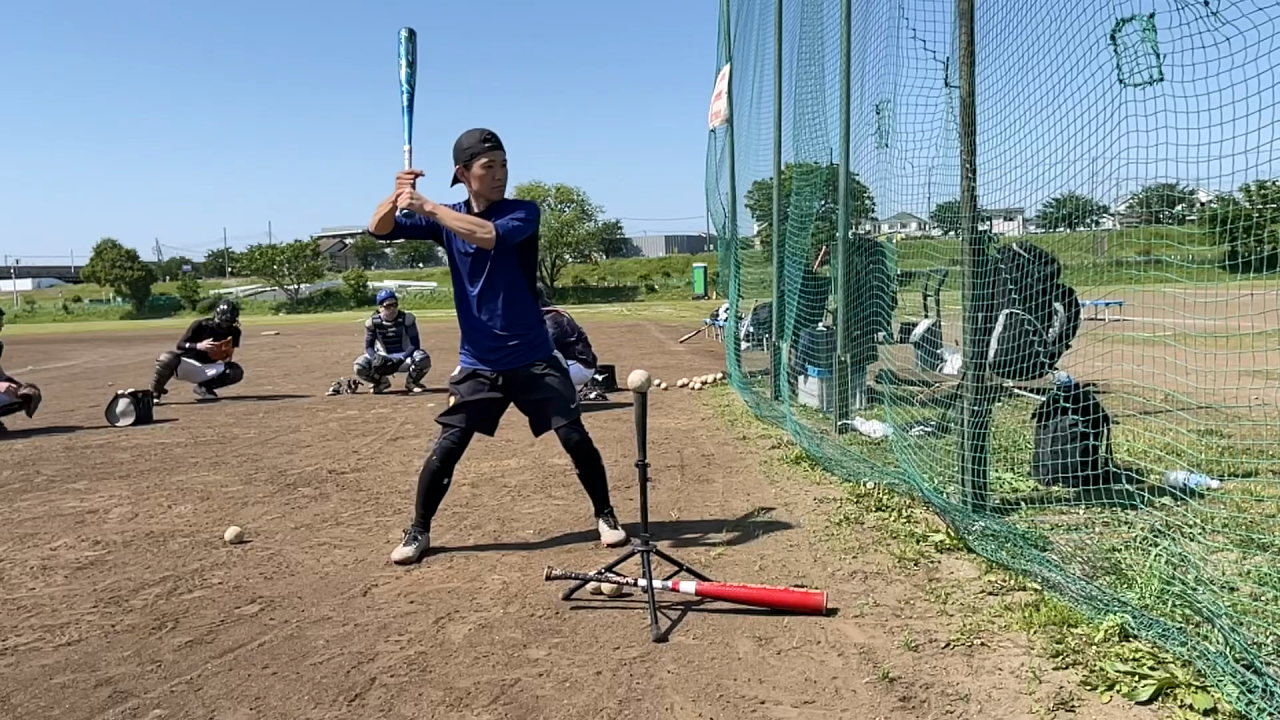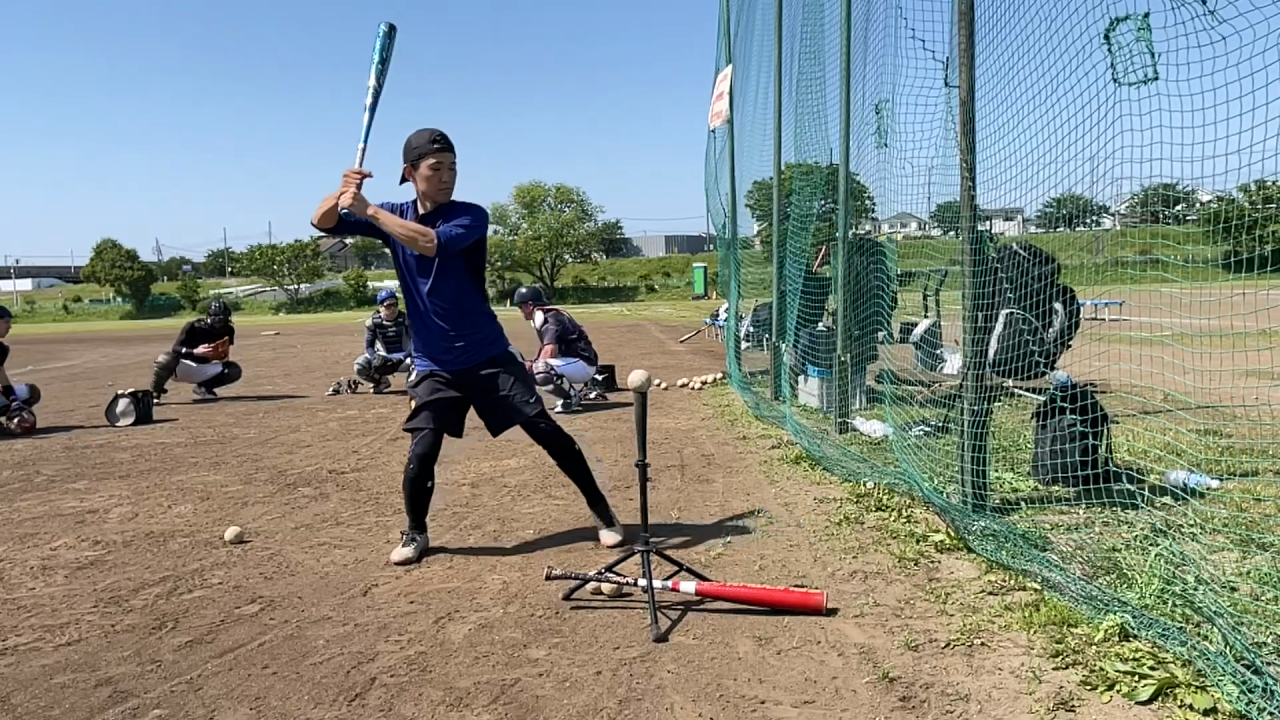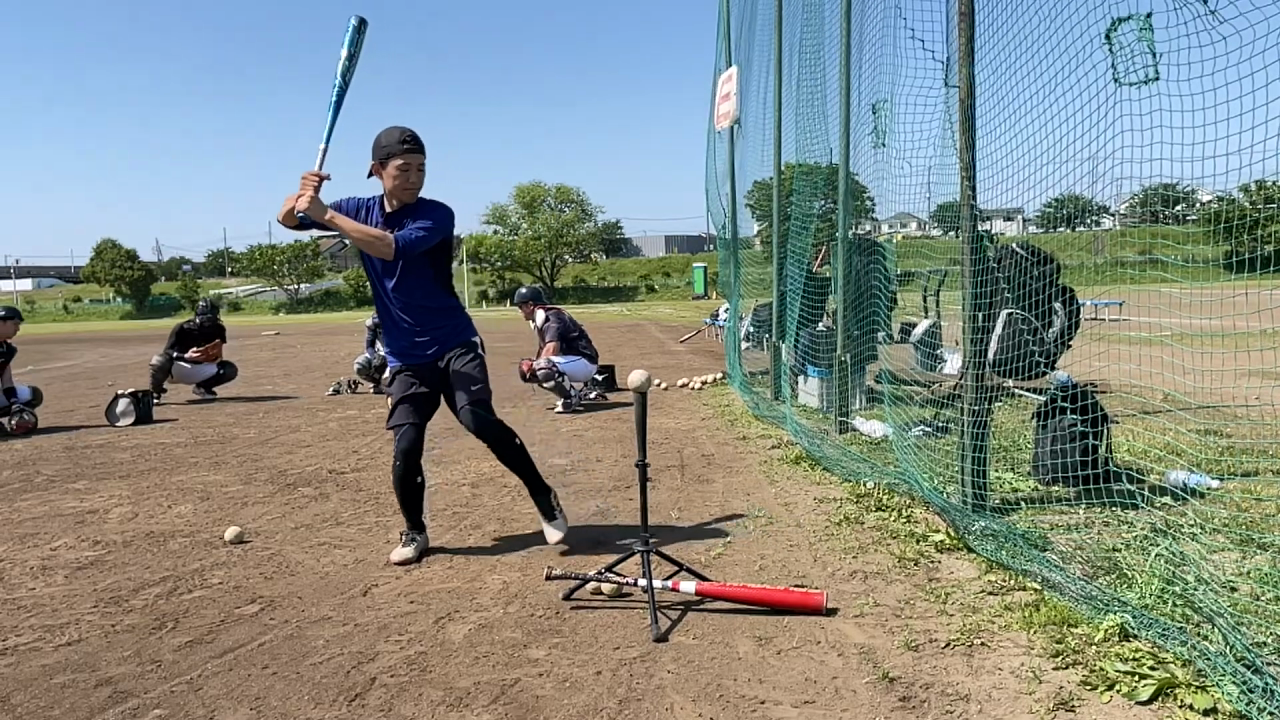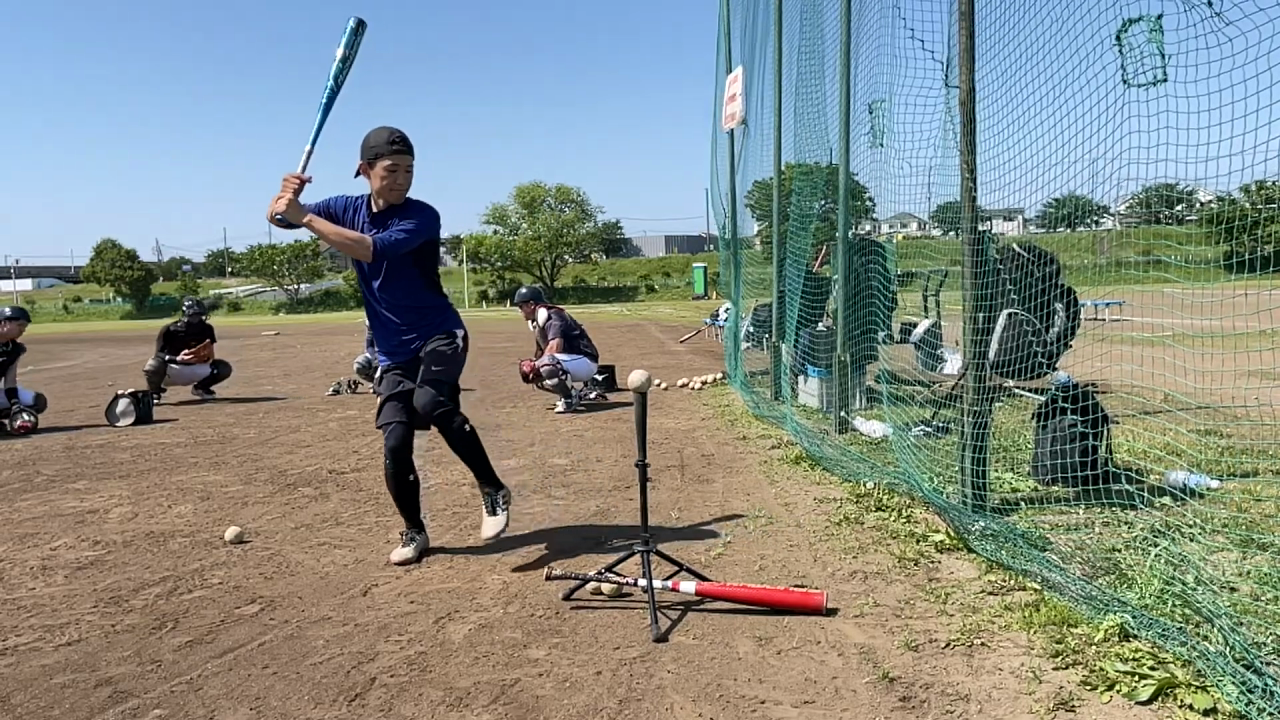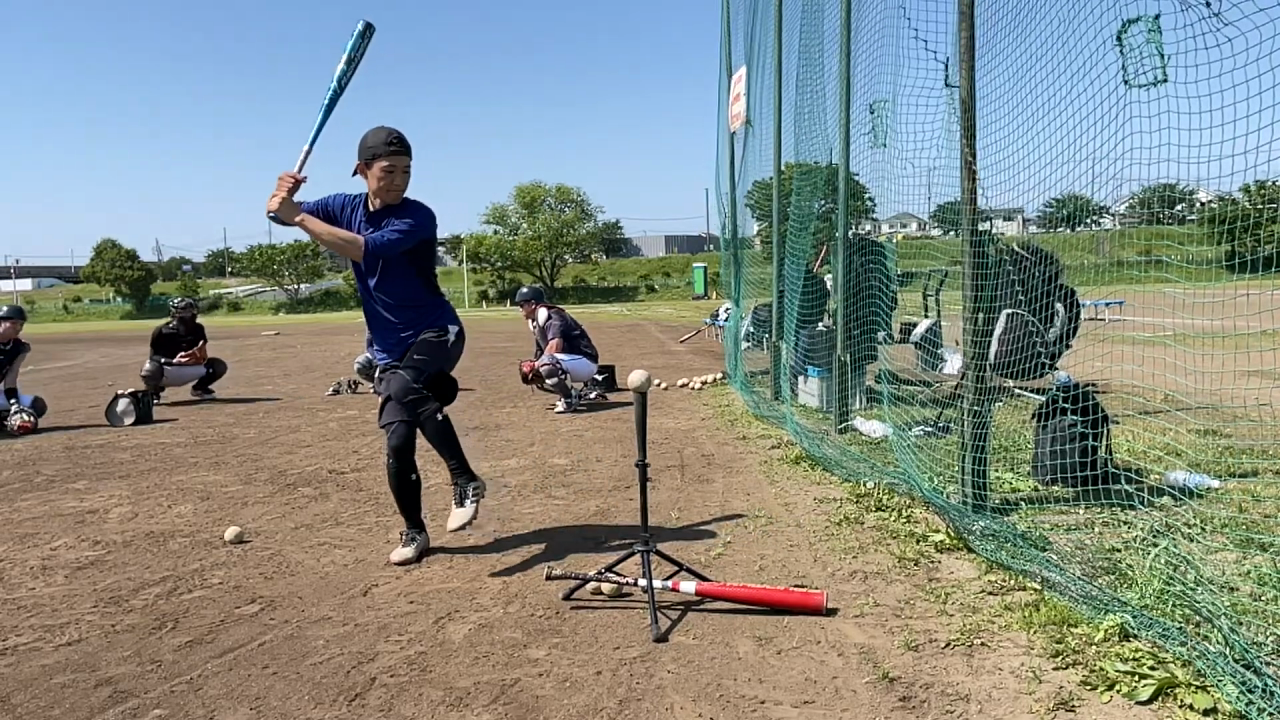
dt=1s
person 1, frame 1
left shoulder: (524, 212)
right shoulder: (446, 217)
left elbow: (488, 235)
right elbow: (380, 230)
left wrist: (427, 206)
right wrist: (397, 196)
left hip: (533, 359)
right hip: (477, 363)
left knee: (575, 439)
right knee: (446, 449)
left ankle: (604, 514)
right ankle: (418, 530)
person 1, frame 2
left shoulder: (471, 216)
right shoulder: (395, 216)
left elbow: (432, 243)
right elbow: (323, 222)
left wrist: (369, 209)
right wrist: (343, 191)
left hip: (489, 356)
right hip: (433, 365)
left knee: (545, 430)
right knee: (422, 452)
left ankle: (600, 509)
right ankle: (415, 532)
person 1, frame 3
left shoulder: (437, 215)
right shoulder: (360, 210)
left elbow: (391, 247)
right elbow: (288, 219)
left wrist: (327, 215)
right wrist: (304, 193)
left hip: (455, 344)
right hip: (405, 358)
left knee: (479, 420)
right knee: (406, 447)
left ankle: (543, 497)
right ankle: (414, 531)
person 1, frame 4
left shoulder: (422, 217)
right shoulder: (347, 209)
left elbow: (371, 249)
right elbow: (277, 218)
left wrist: (307, 218)
right wrist: (285, 196)
left hip: (440, 334)
right hip: (393, 353)
left knee: (429, 401)
right knee: (395, 444)
left ankle: (492, 489)
right ankle: (414, 531)
person 1, frame 5
left shoulder: (418, 216)
right shoulder: (345, 207)
left elbow: (365, 249)
right elbow: (276, 213)
left wrist: (299, 217)
right wrist: (282, 195)
left hip: (437, 332)
right hip: (390, 351)
left knee: (406, 387)
right knee: (398, 442)
left ankle: (465, 481)
right ankle: (414, 531)
